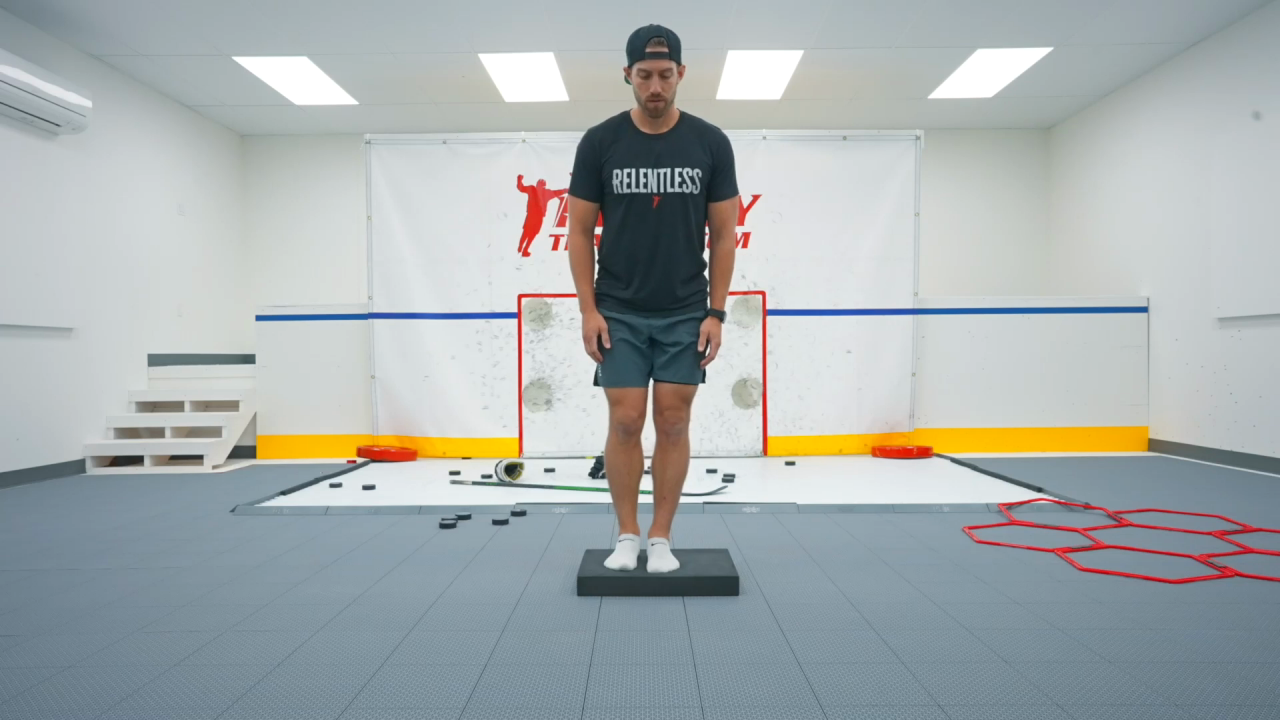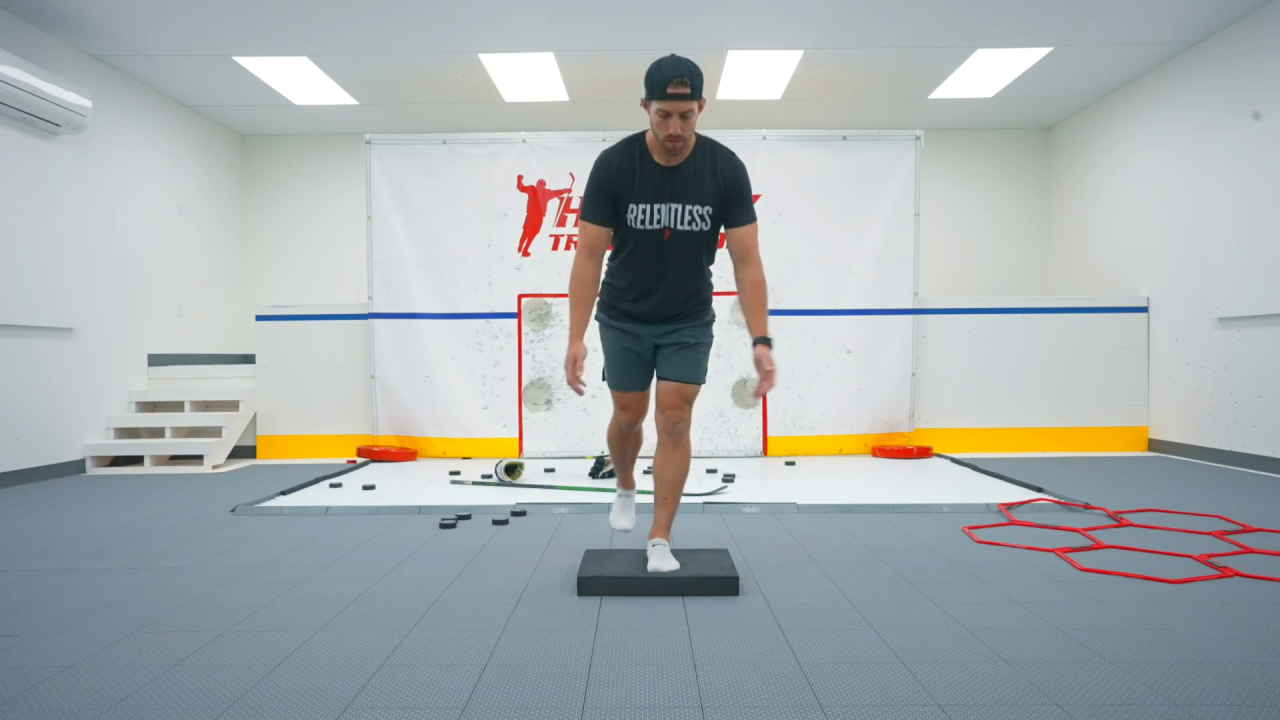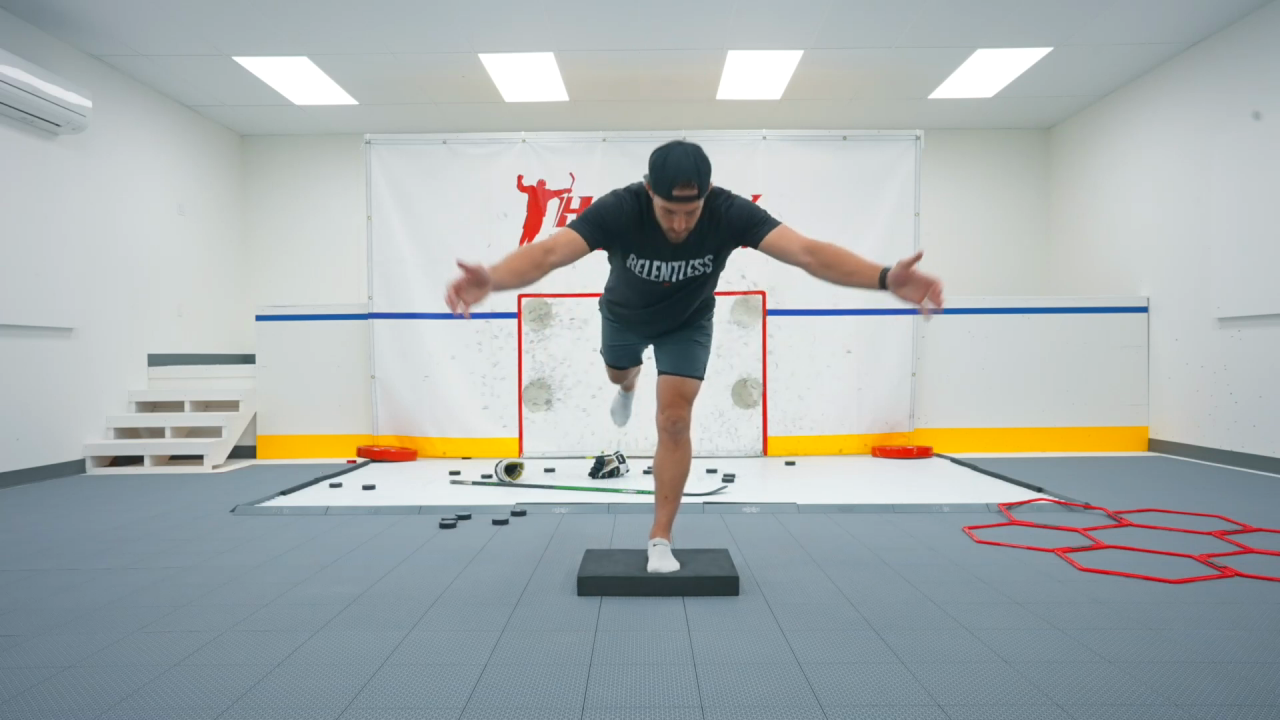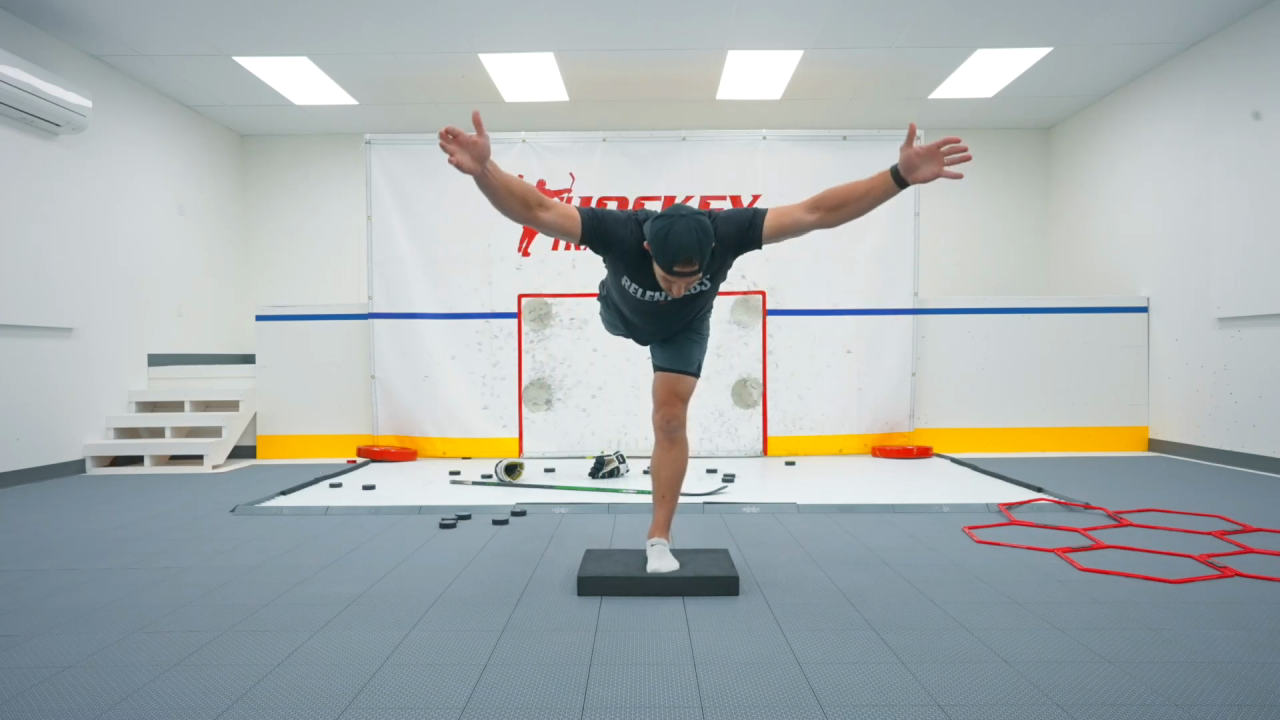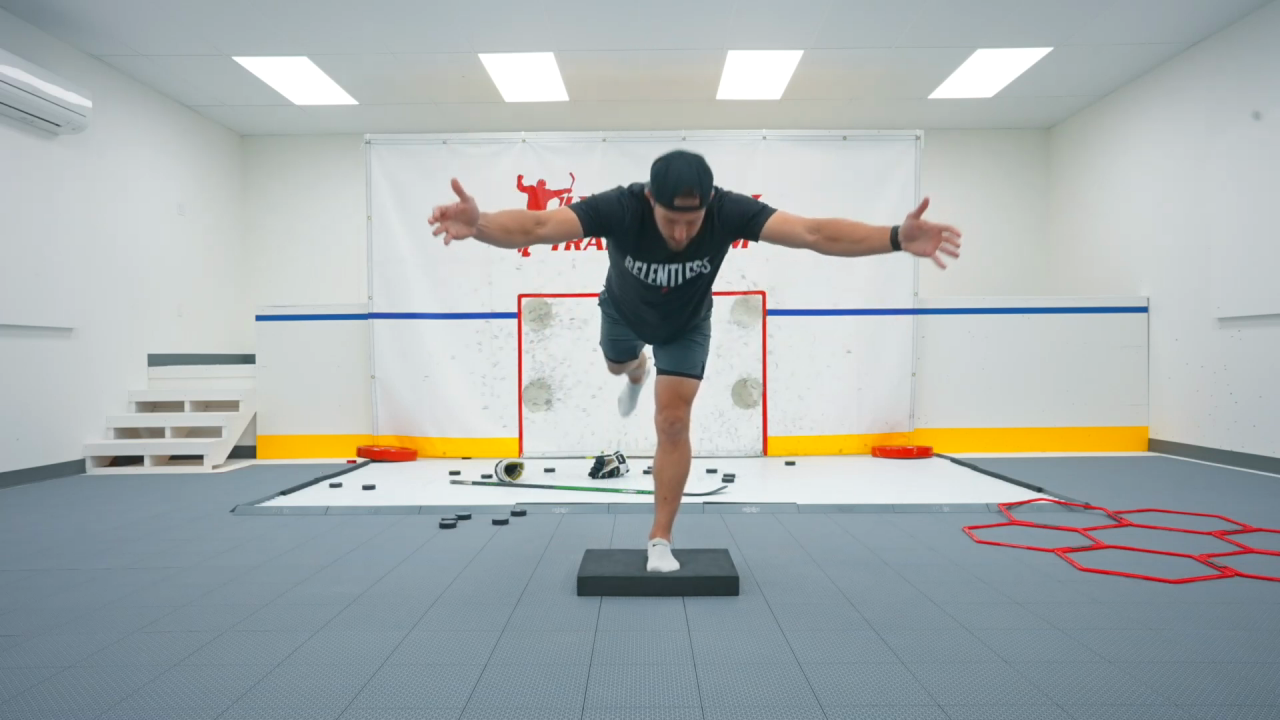
dt=0.5s
person 1, frame 1
left shoulder: (710, 142)
right shoulder: (600, 142)
left elbow: (724, 233)
right elbow: (580, 231)
left wrist: (716, 312)
right wrist: (589, 309)
left hip: (684, 313)
right hip: (619, 312)
left knee: (673, 422)
right knee: (625, 421)
left ankle: (660, 539)
right ankle: (628, 536)
person 1, frame 2
left shoulder: (725, 168)
right shoulder: (613, 165)
left elbow: (746, 260)
right elbow: (589, 256)
left wrist: (760, 340)
right wrist: (575, 338)
left hip: (687, 318)
right hip: (624, 315)
left knee: (674, 421)
right knee: (628, 417)
left ankle: (659, 539)
right ankle: (624, 489)
person 1, frame 3
left shoulder: (730, 212)
right shoulder: (618, 209)
left elbow: (807, 251)
right elbow: (549, 251)
left wrist: (885, 279)
right wrist: (490, 281)
left hip: (687, 322)
right hip: (625, 315)
left knee: (674, 419)
right knee: (618, 373)
left ankle: (660, 540)
right ankle: (627, 384)
person 1, frame 4
left shoulder: (728, 231)
right shoulder: (620, 232)
left elbow: (818, 212)
right elbow: (536, 210)
left wrist: (901, 177)
right wrist: (484, 172)
left hip: (684, 327)
right hip: (623, 313)
left knee: (669, 419)
right knee: (627, 339)
left ankle: (658, 540)
right ankle: (637, 336)
person 1, frame 5
left shoulder: (729, 211)
right shoulder: (619, 207)
left elbow: (814, 233)
right elbow: (536, 226)
left wrist: (897, 237)
right wrist: (478, 222)
left hip: (686, 324)
right hip: (624, 313)
left knee: (673, 420)
right knee: (618, 365)
left ankle: (660, 540)
right ankle: (637, 370)
